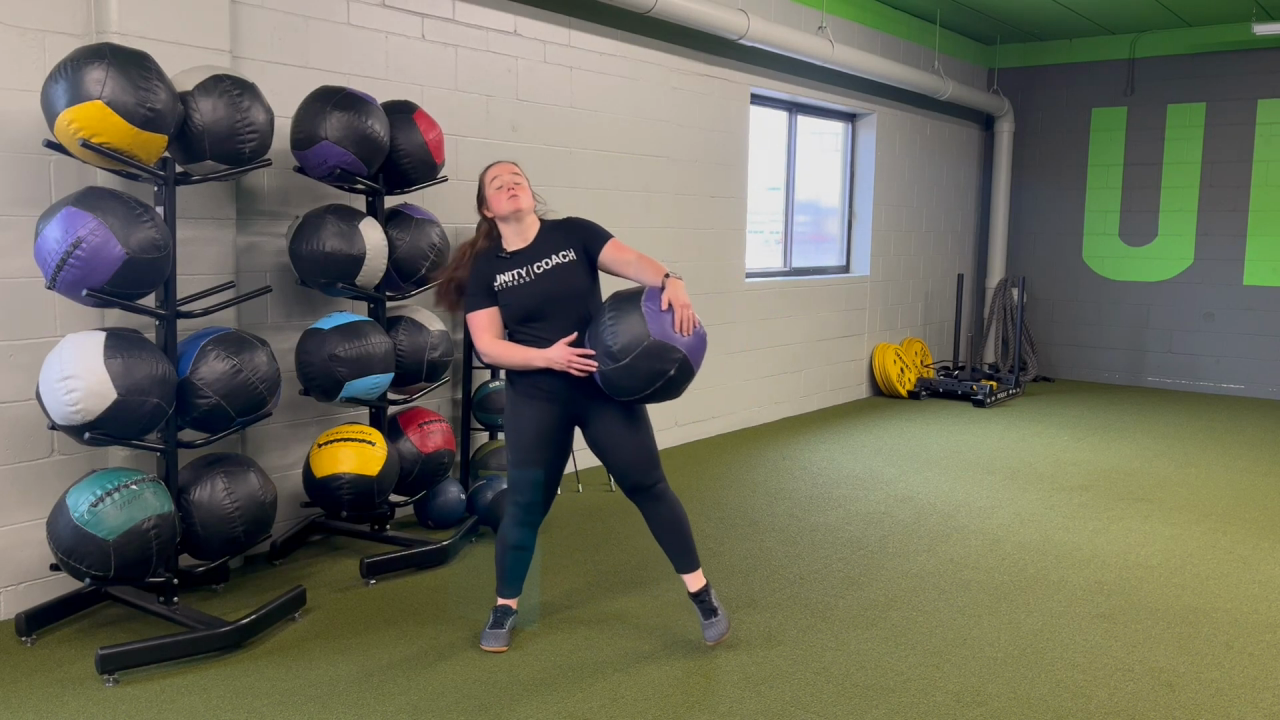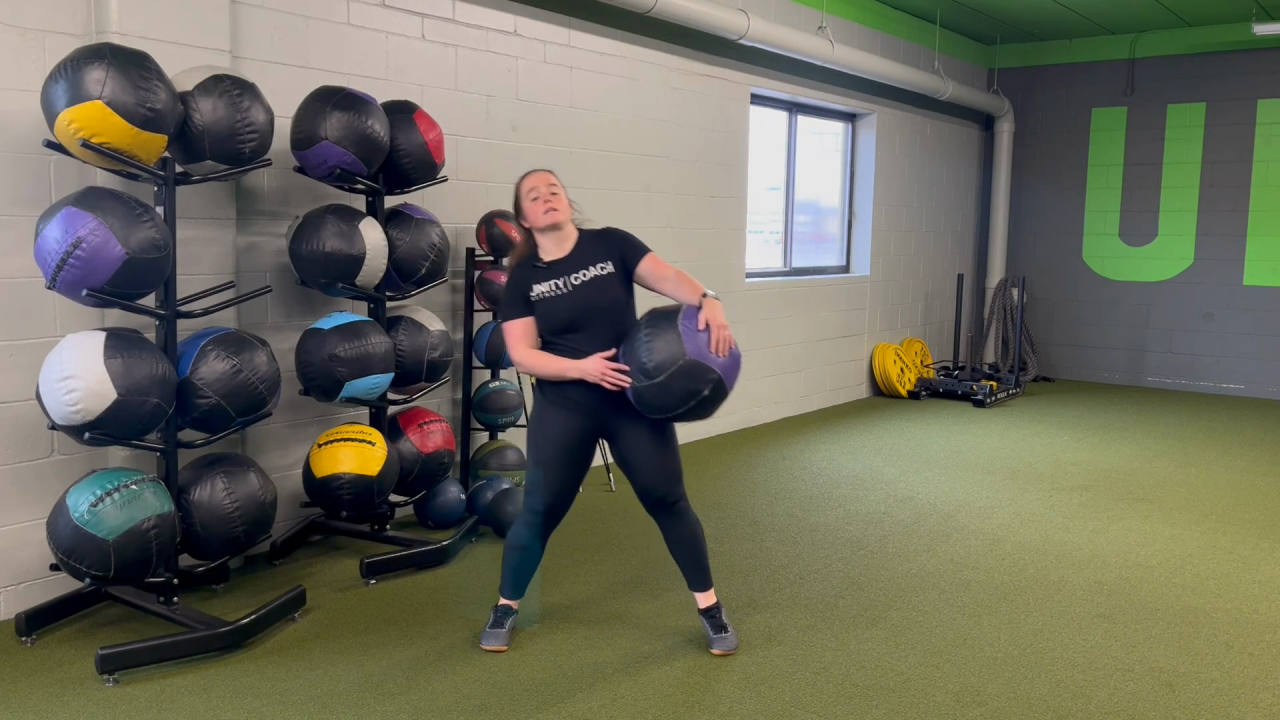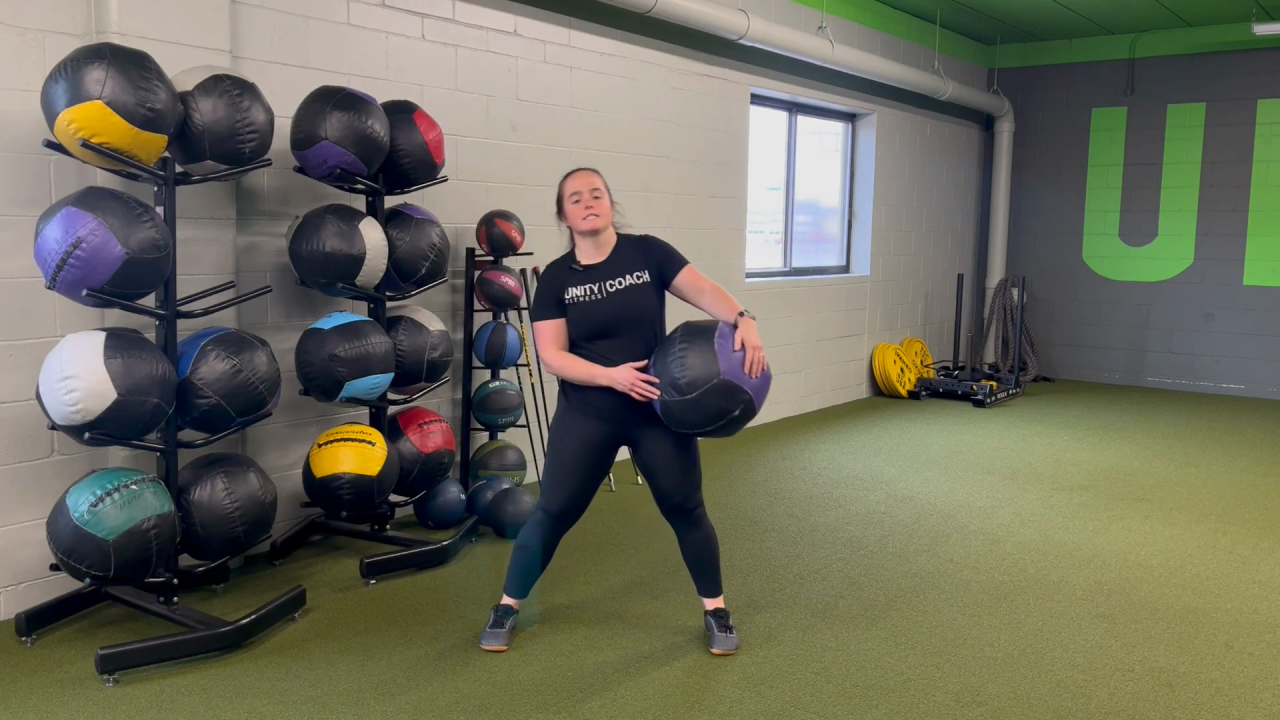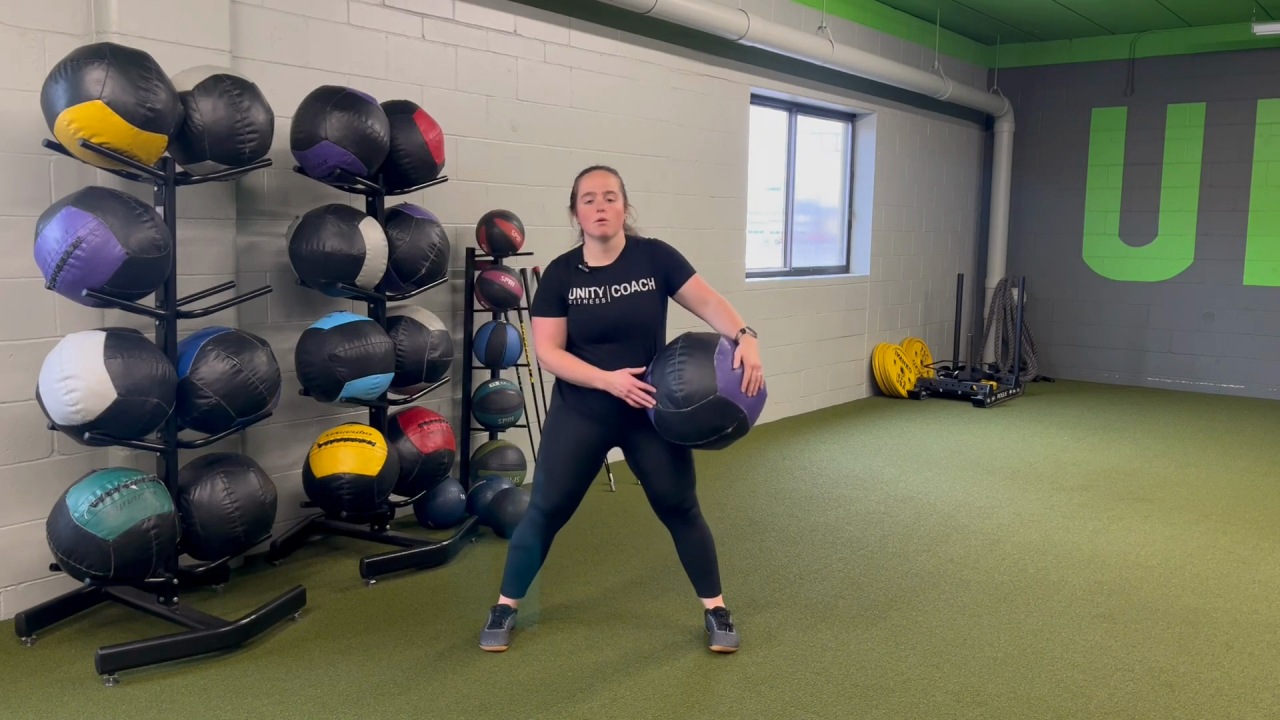
dt=0.2s
person 1, frame 1
left shoulder: (573, 233)
right shoulder: (485, 270)
left elbow: (629, 261)
right elbow: (488, 345)
left wrist: (669, 282)
right wrist: (548, 356)
left hip: (605, 387)
right hip: (535, 400)
left knee: (647, 485)
right knee: (525, 504)
left ankle: (701, 591)
right ankle: (505, 607)
person 1, frame 2
left shoulder: (609, 245)
right shoulder: (523, 278)
left elbow: (665, 277)
right elbow: (522, 354)
left wrist: (707, 301)
right wrist: (582, 368)
left hip: (634, 401)
right hip: (563, 409)
left knee: (667, 500)
right knee: (541, 509)
left ankle: (710, 607)
right ankle: (506, 606)
person 1, frame 3
left shoulder: (647, 252)
right shoulder: (556, 278)
left elbow: (702, 290)
right elbow: (552, 355)
left wrist: (742, 320)
right wrist: (612, 376)
left hip: (659, 409)
right hip: (585, 414)
left knee: (685, 508)
right knee: (554, 510)
left ankle: (715, 610)
right ankle: (508, 606)
person 1, frame 4
left shoulder: (654, 256)
right shoulder: (560, 274)
left elbow: (706, 302)
right elbow: (547, 351)
left wrist: (744, 338)
right wrist: (608, 379)
left hip: (653, 411)
right hip: (579, 414)
left knee: (679, 508)
right knee: (547, 509)
left ankle: (715, 610)
right ankle: (506, 606)
